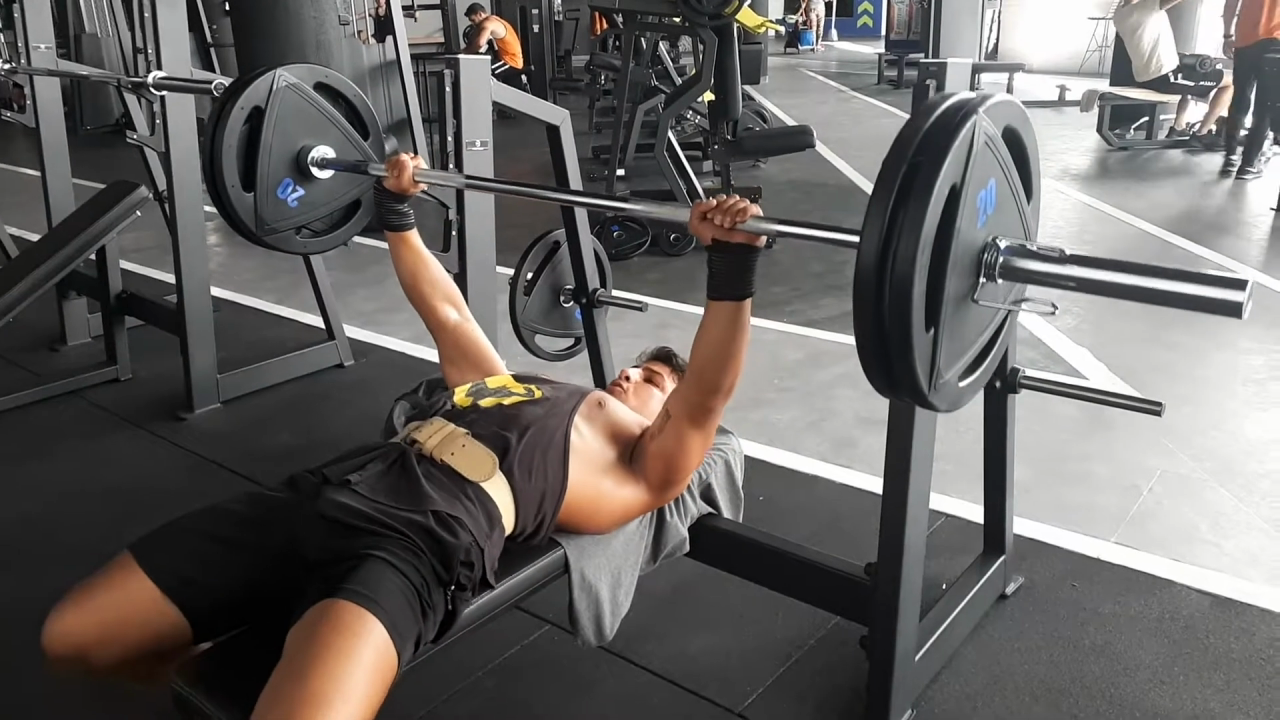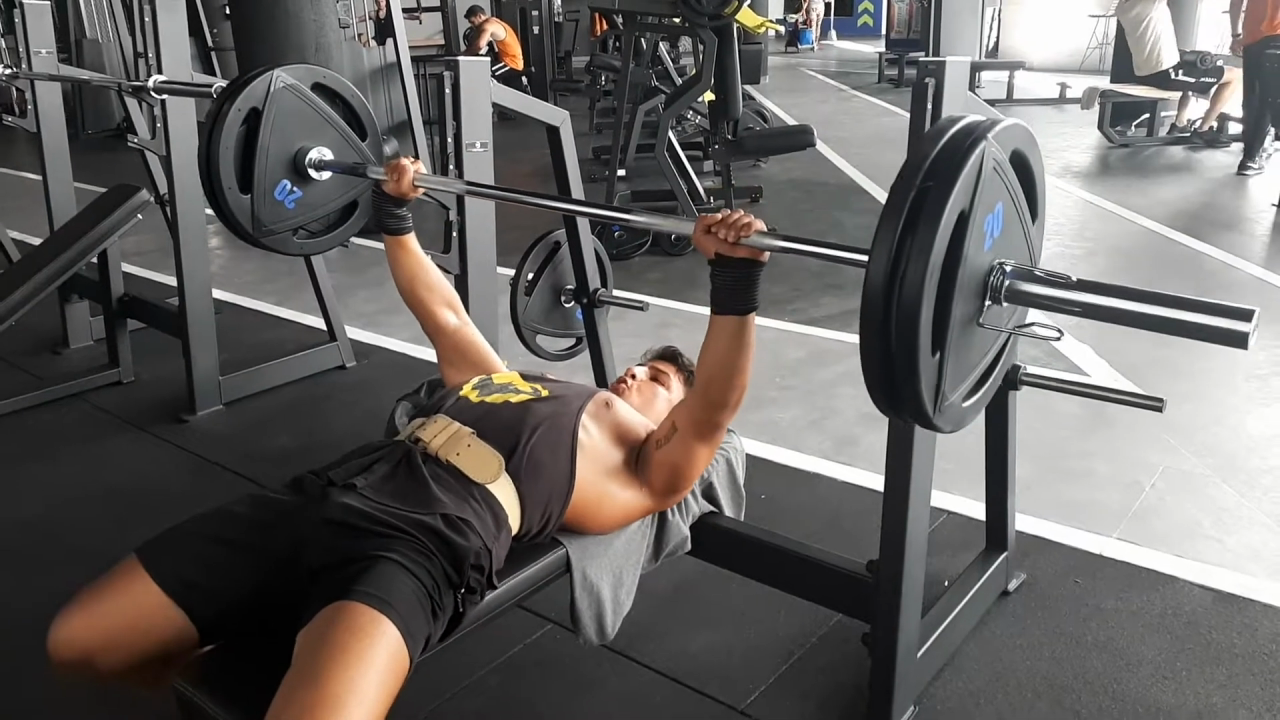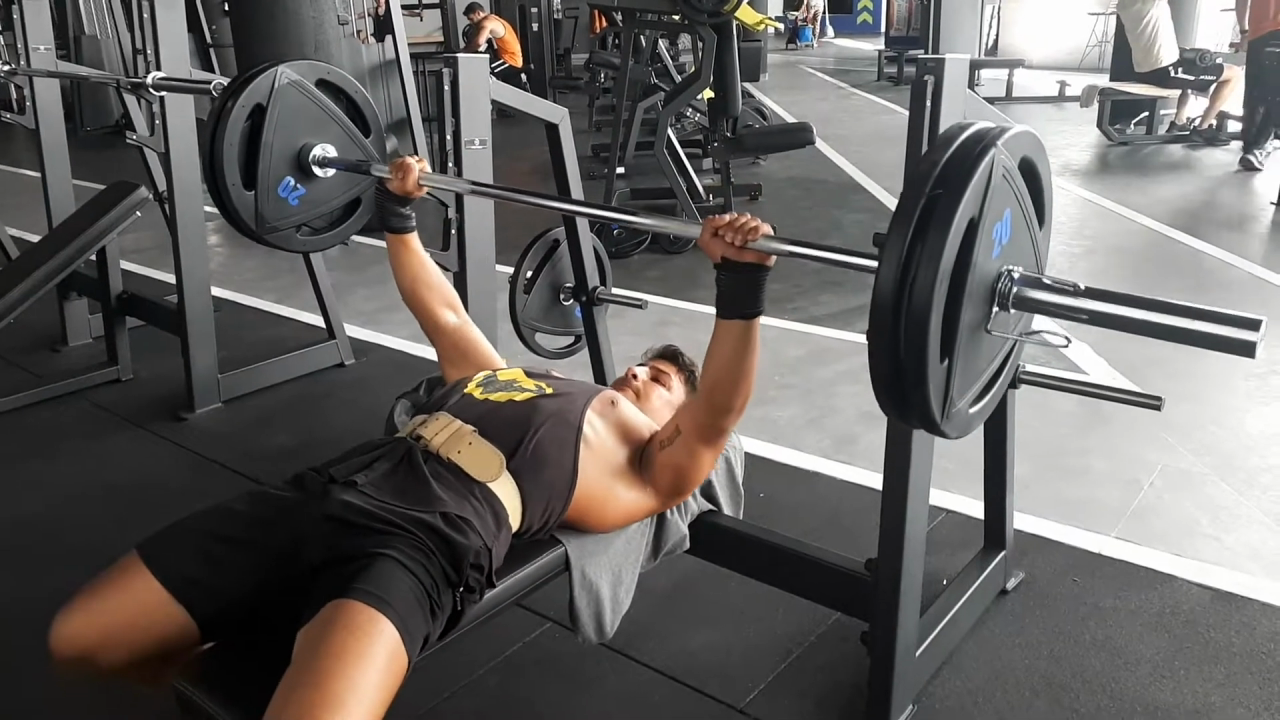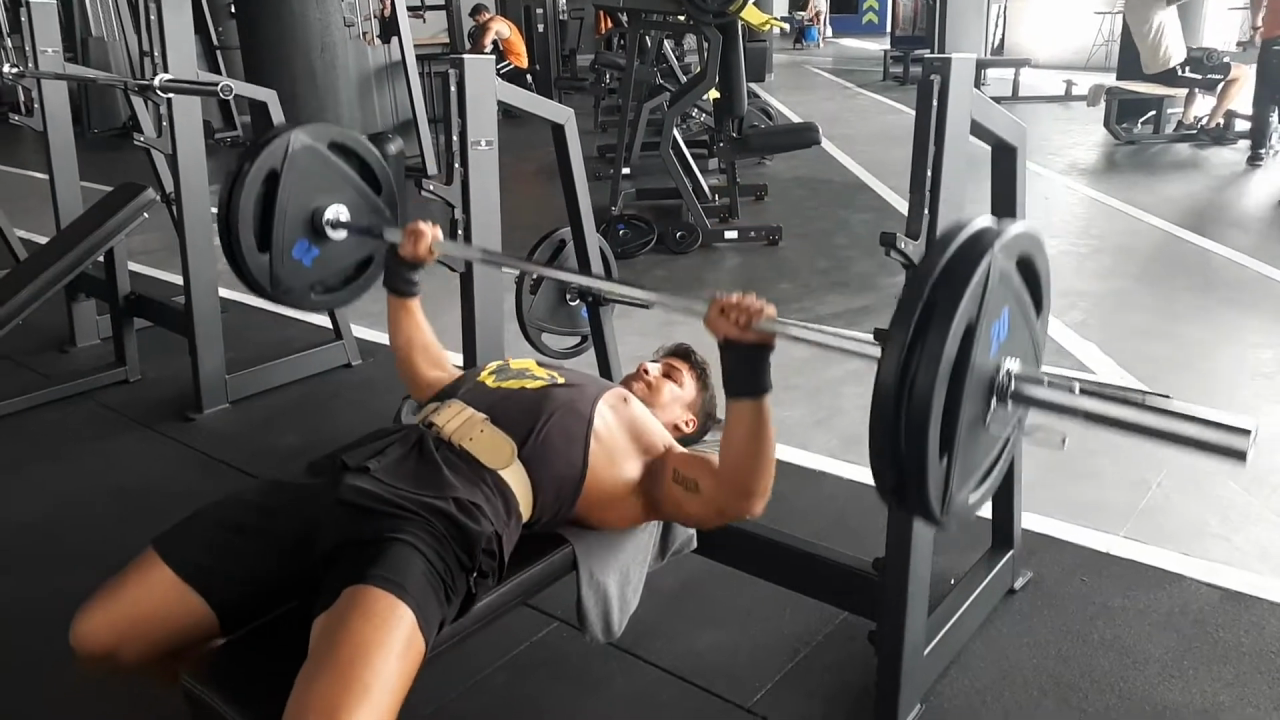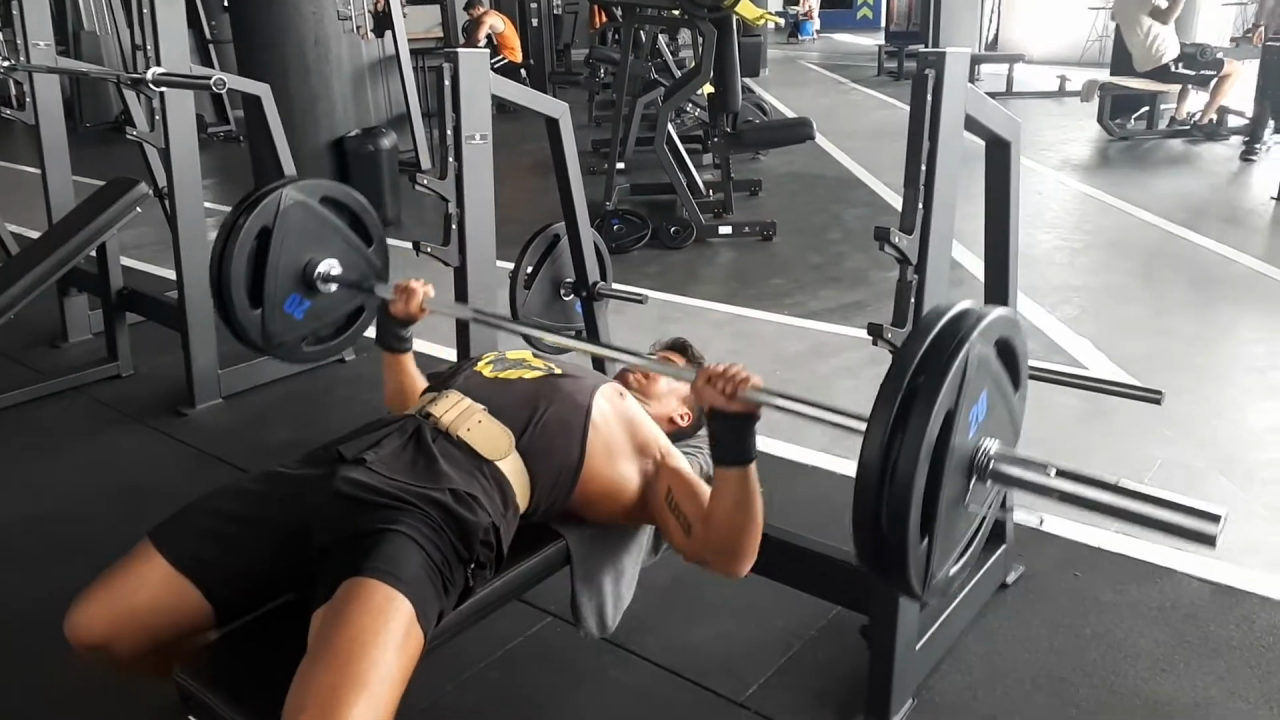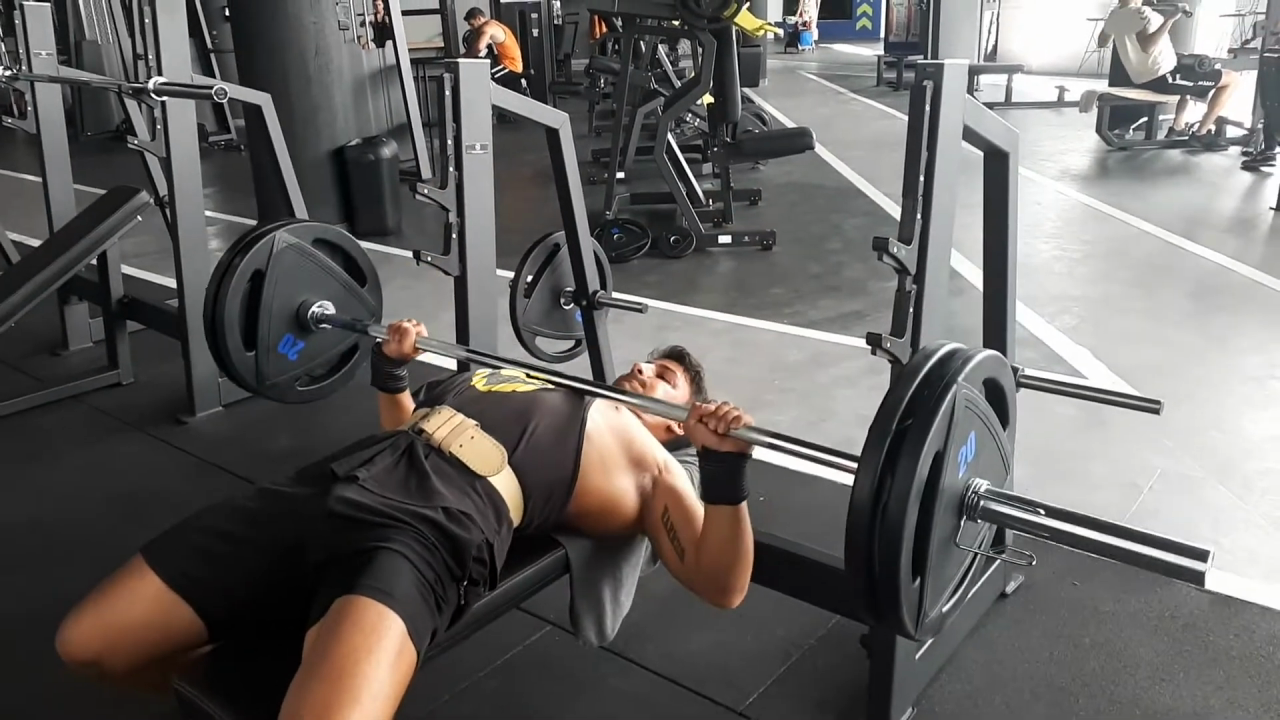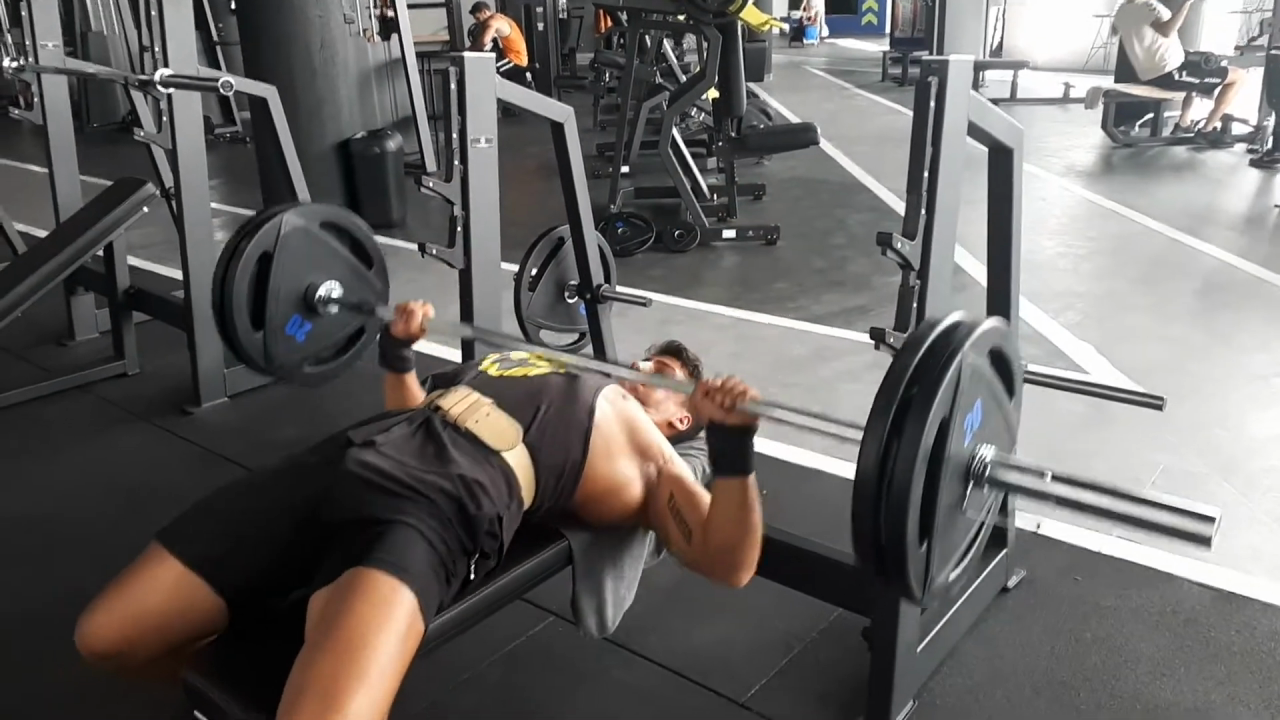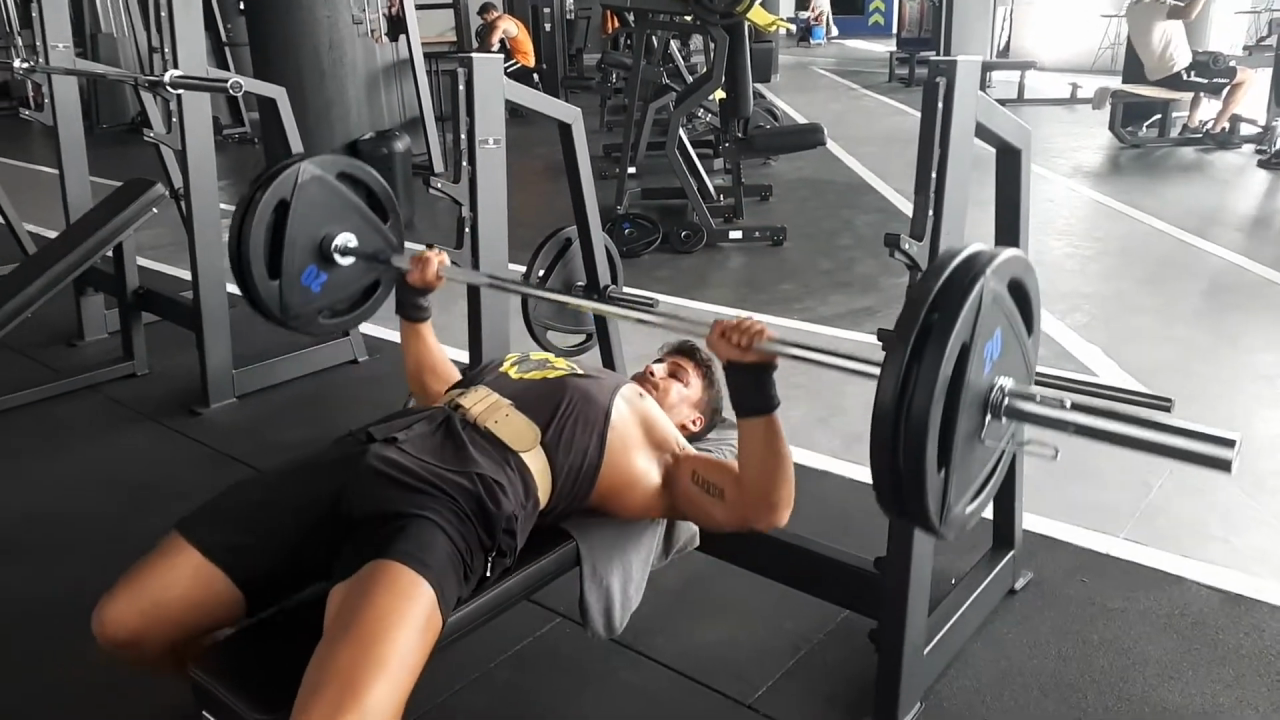
dt=0.3s
person 1, frame 1
left shoulder: (642, 467)
right shoulder: (511, 386)
left elbow: (706, 398)
right elbow: (445, 312)
left wrist: (732, 266)
right wrist: (395, 208)
left hip: (422, 538)
right hip: (330, 491)
right knee: (71, 636)
person 1, frame 2
left shoulder: (646, 466)
right shoulder: (515, 388)
left elbow: (713, 410)
right elbow: (441, 312)
left wrist: (735, 282)
right wrist: (394, 213)
left hip: (427, 538)
right hip: (333, 493)
right knee: (76, 642)
person 1, frame 3
left shoulder: (645, 463)
right shoulder: (512, 377)
left elbow: (718, 419)
right elbow: (439, 313)
left wrist: (740, 287)
right wrist: (397, 210)
left hip: (426, 534)
right hip: (330, 489)
right knee: (77, 640)
person 1, frame 4
left shoulder: (654, 457)
right shoulder: (533, 381)
left elbow: (742, 497)
right elbow: (423, 368)
left wrist: (747, 369)
right wrist: (403, 272)
left hip: (440, 523)
right hip: (351, 476)
right knee: (100, 637)
person 1, frame 5
left shoulder: (651, 454)
right shoulder: (540, 373)
left elbow: (729, 552)
left wrist: (734, 433)
right wrist: (395, 330)
left hip: (435, 511)
right hip: (338, 468)
right knee: (96, 630)
person 1, frame 6
left shoulder: (647, 465)
right shoulder: (541, 391)
left elbow: (721, 583)
left wrist: (726, 469)
right wrist: (390, 368)
left hip: (432, 527)
right hip: (334, 482)
right knee: (87, 644)
person 1, frame 7
left shoulder: (649, 460)
right shoulder: (551, 386)
left elbow: (732, 561)
left wrist: (731, 445)
right wrist: (397, 349)
left hip: (439, 504)
right hip: (346, 461)
right knee: (107, 637)
person 1, frame 8
left shoulder: (664, 454)
right shoulder: (556, 380)
left elbow: (765, 507)
right elbow: (432, 386)
left wrist: (751, 381)
right wrist: (414, 300)
left hip: (456, 498)
right hip: (366, 455)
right knee: (124, 625)
